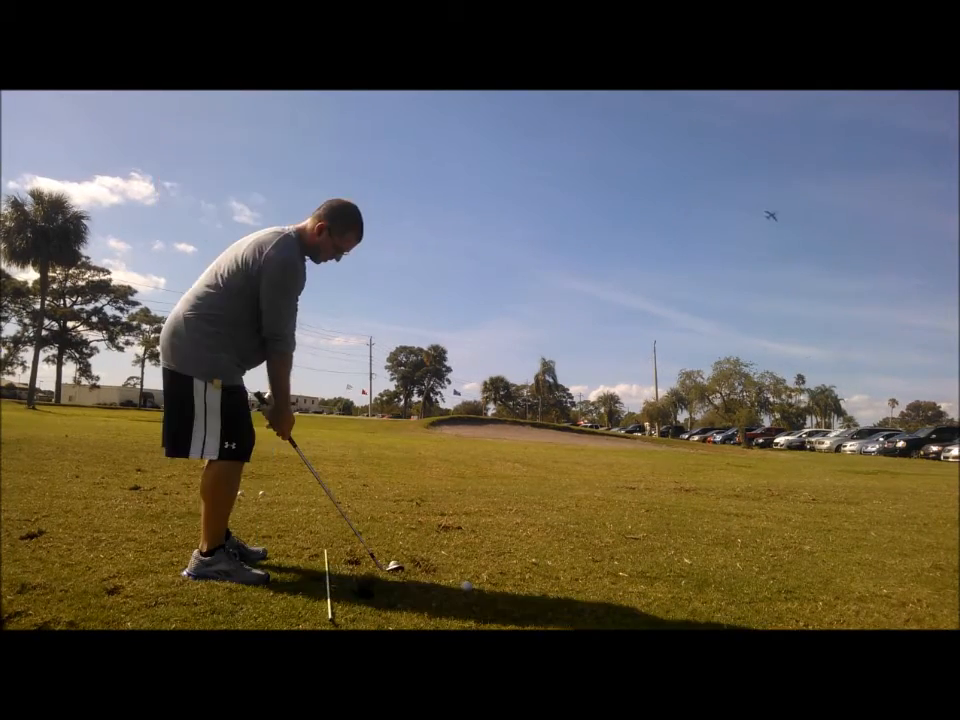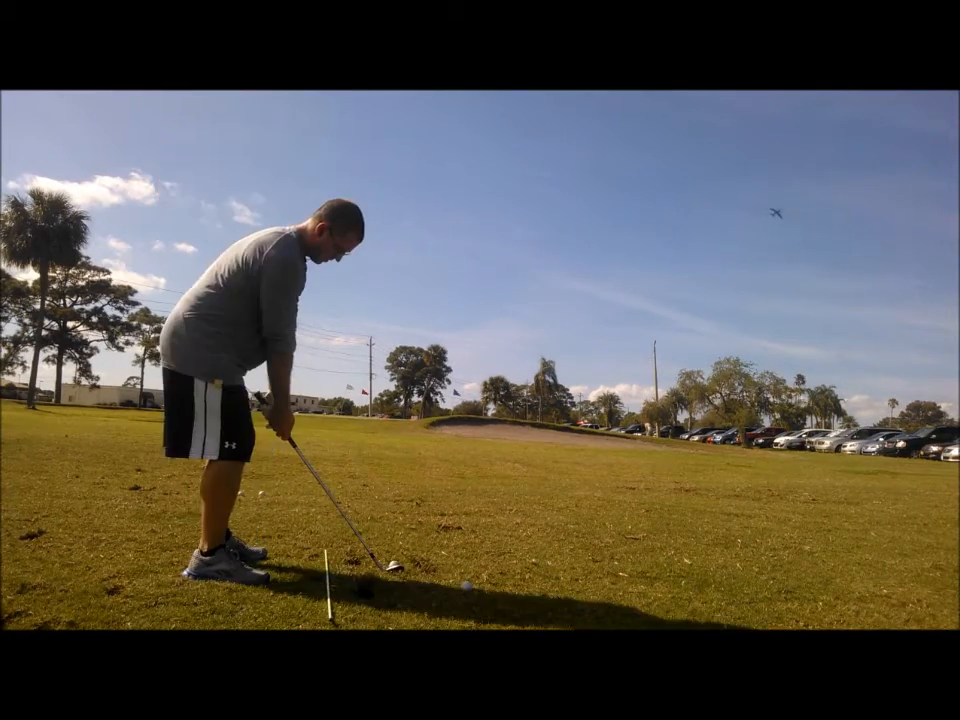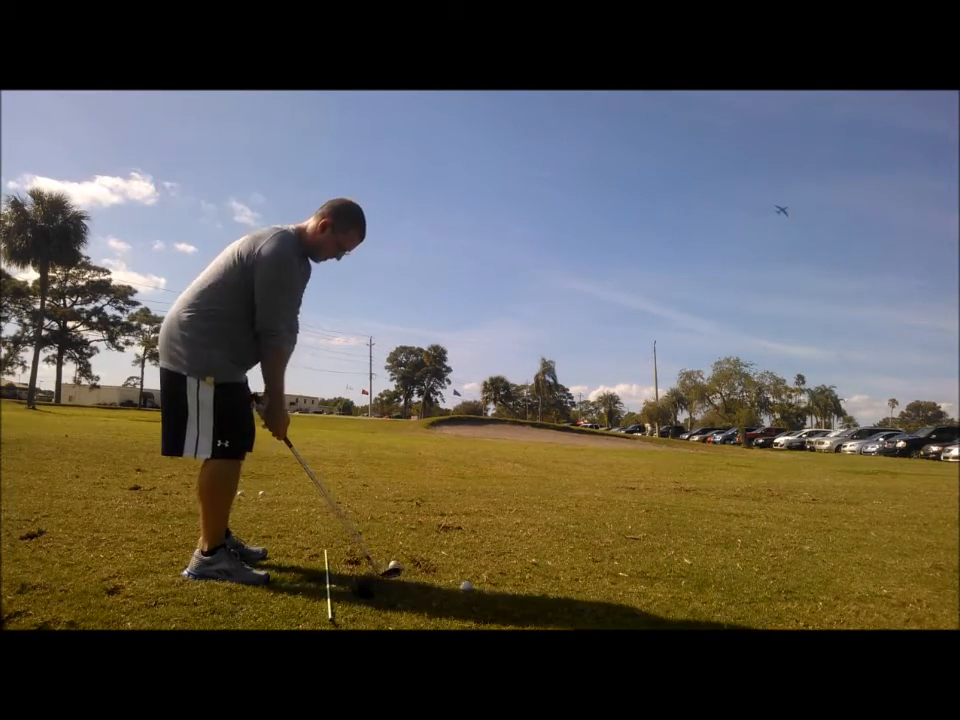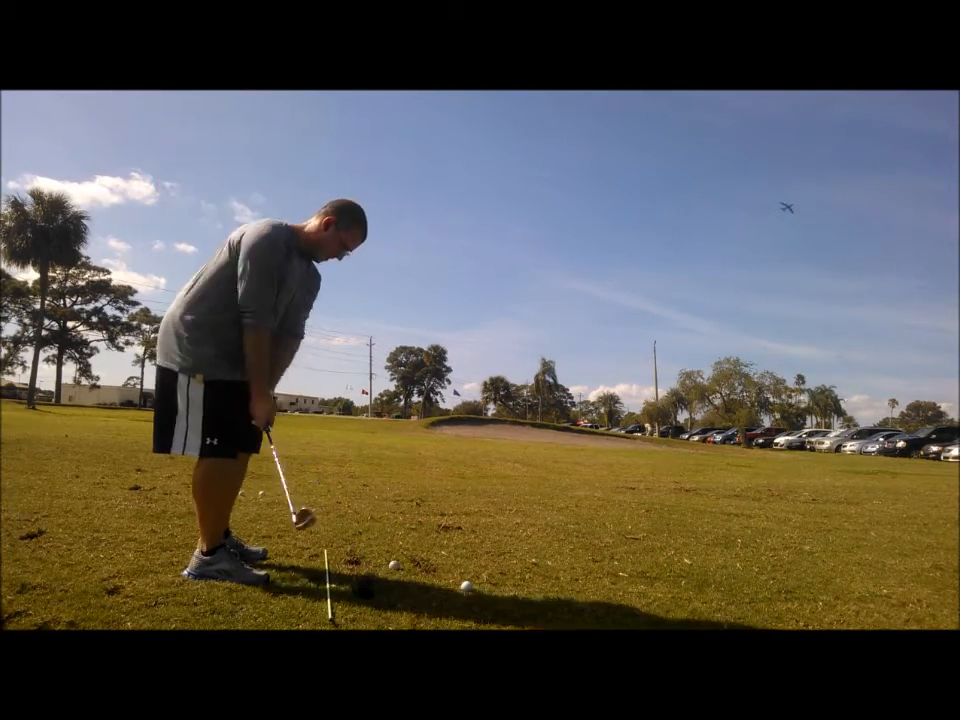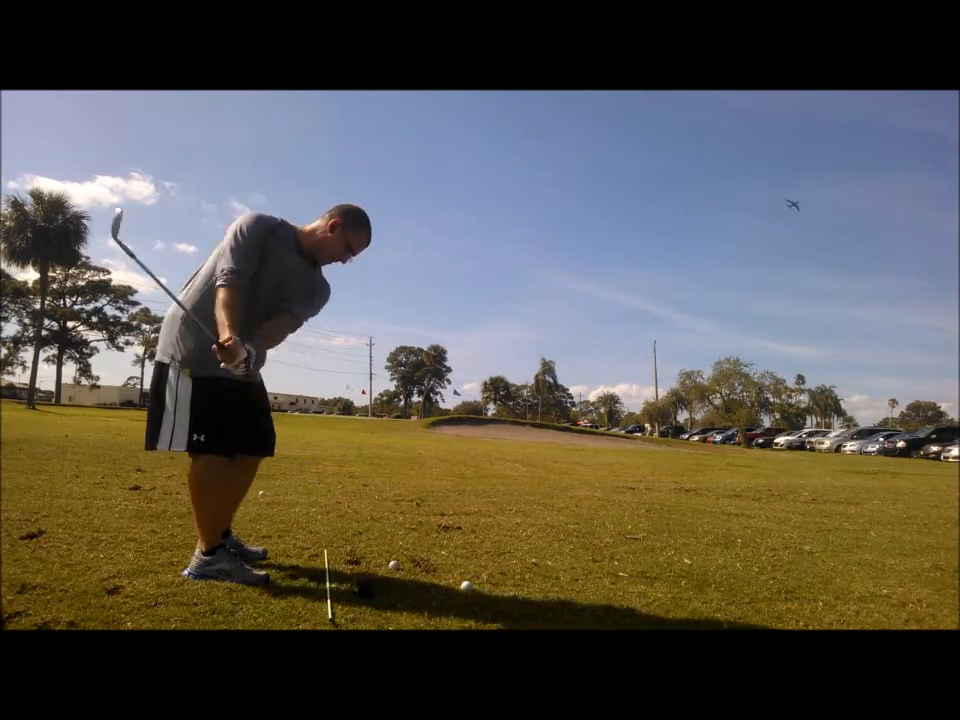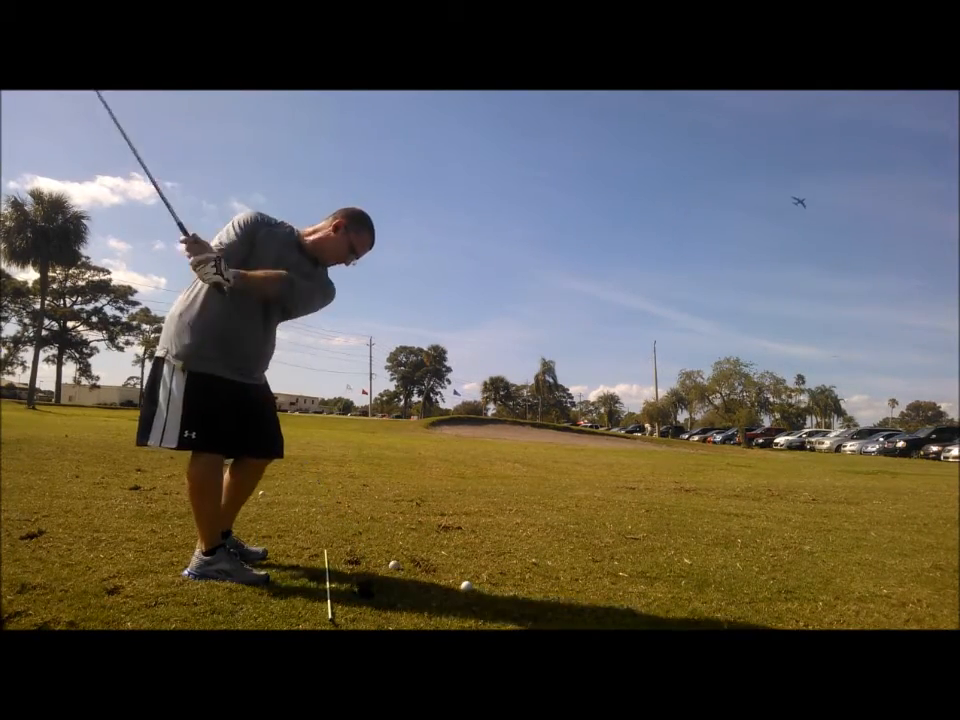
dt=0.2s
person 1, frame 1
left shoulder: (279, 242)
right shoulder: (285, 257)
right elbow: (278, 337)
right wrist: (281, 401)
left hip: (207, 354)
right hip: (200, 353)
left knee: (231, 449)
right knee: (227, 451)
left ankle: (217, 540)
right ankle: (209, 554)
person 1, frame 2
left shoulder: (281, 246)
right shoulder: (285, 256)
left elbow: (276, 334)
right elbow: (279, 338)
left wrist: (276, 398)
right wrist: (281, 402)
left hip: (211, 354)
right hip: (200, 353)
left knee: (232, 450)
right knee: (228, 451)
left ankle: (218, 539)
right ankle: (209, 555)
person 1, frame 3
left shoulder: (293, 256)
right shoulder: (279, 250)
left elbow: (285, 334)
right elbow: (272, 335)
left wrist: (271, 396)
right wrist: (276, 401)
left hip: (219, 357)
right hip: (195, 352)
left knee: (231, 449)
right knee: (222, 451)
left ankle: (219, 538)
right ankle: (209, 554)
person 1, frame 4
left shoulder: (310, 277)
right shoulder: (267, 238)
left elbow: (290, 334)
right elbow: (255, 319)
left wrist: (265, 389)
right wrist: (260, 391)
left hip: (232, 361)
right hip: (192, 352)
left knee: (238, 449)
right knee: (216, 450)
left ankle: (220, 537)
right ankle: (208, 555)
person 1, frame 5
left shoulder: (316, 287)
right shoulder: (259, 228)
left elbow: (284, 321)
right elbow: (229, 281)
left wrist: (250, 350)
right wrist: (228, 335)
left hip: (241, 362)
right hip: (192, 349)
left knee: (250, 451)
right knee: (210, 450)
left ankle: (220, 537)
right ankle: (208, 554)
person 1, frame 6
left shoulder: (319, 287)
right shoulder: (257, 226)
left elbow: (278, 285)
right elbow: (219, 259)
left wrist: (228, 276)
right wrist: (208, 259)
left hip: (246, 369)
right hip: (193, 350)
left knee: (258, 453)
right knee: (209, 451)
left ankle: (221, 537)
right ankle: (208, 554)
